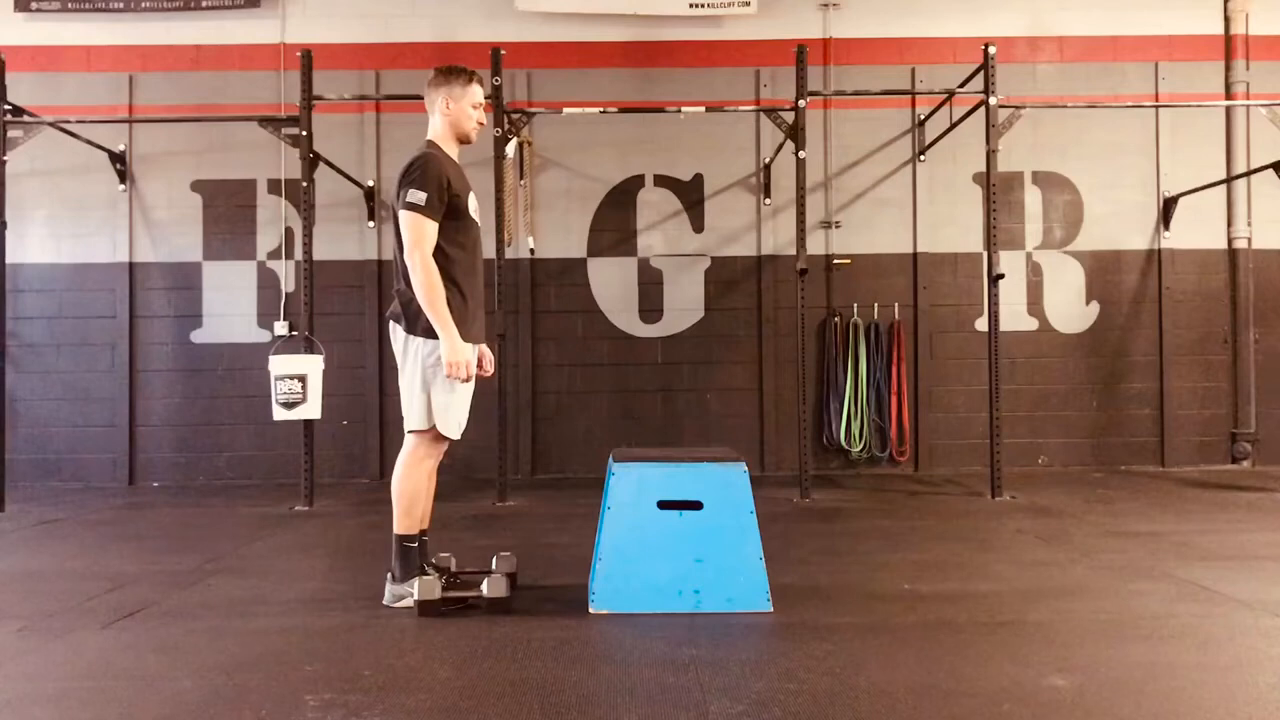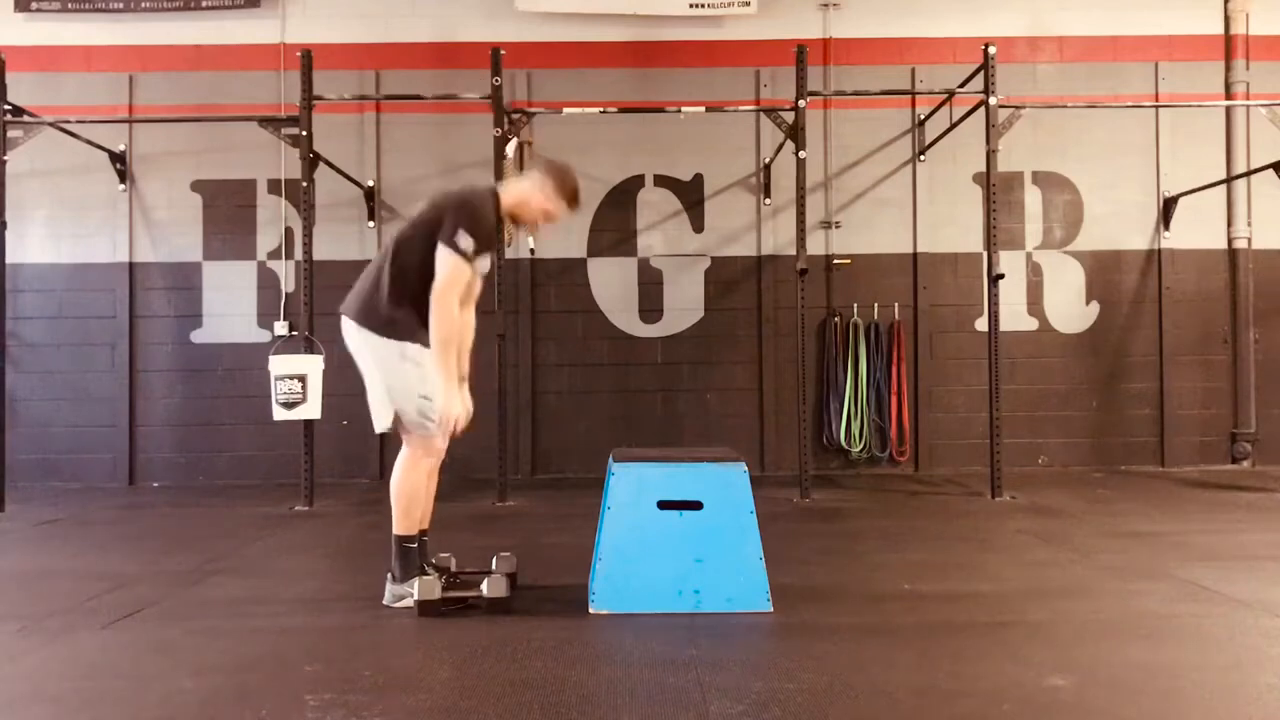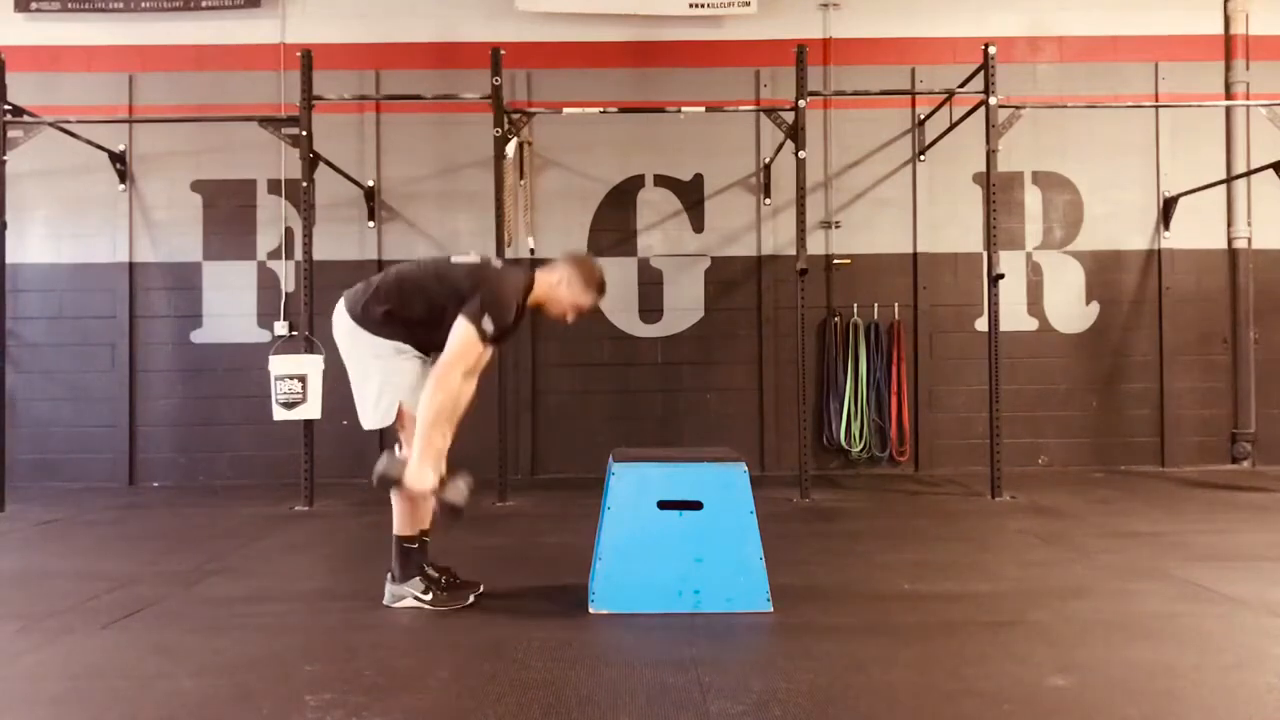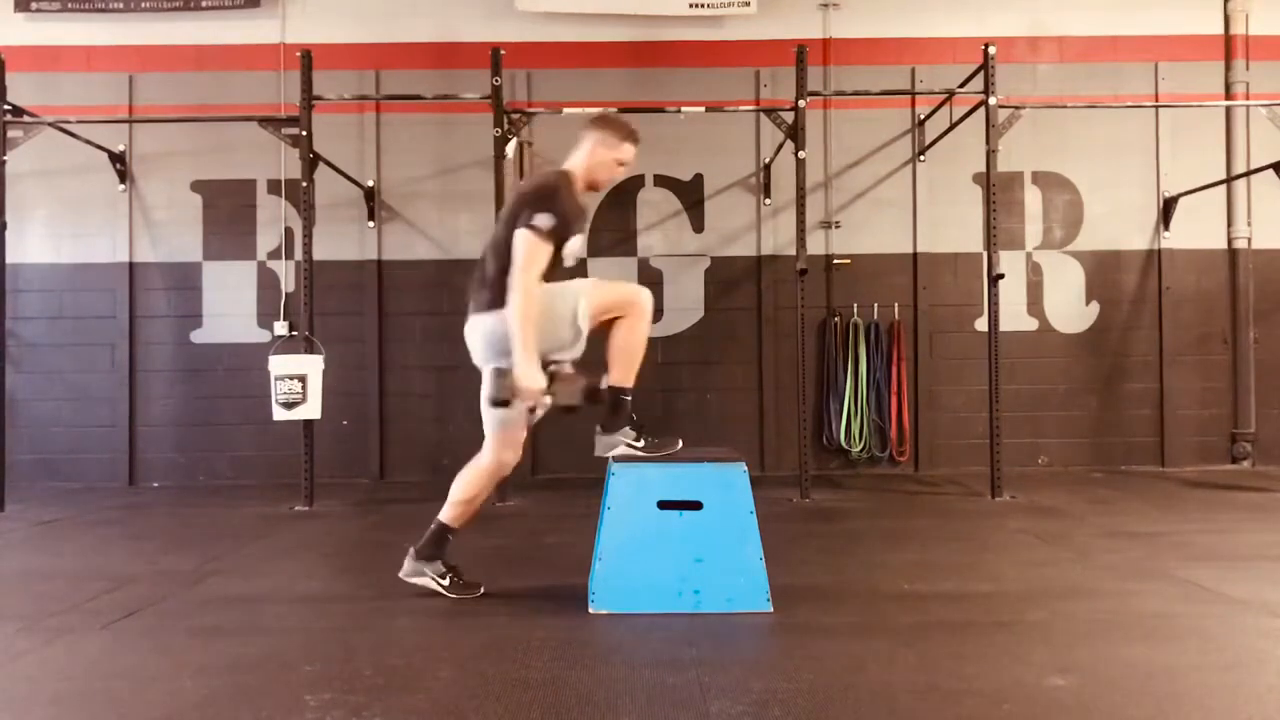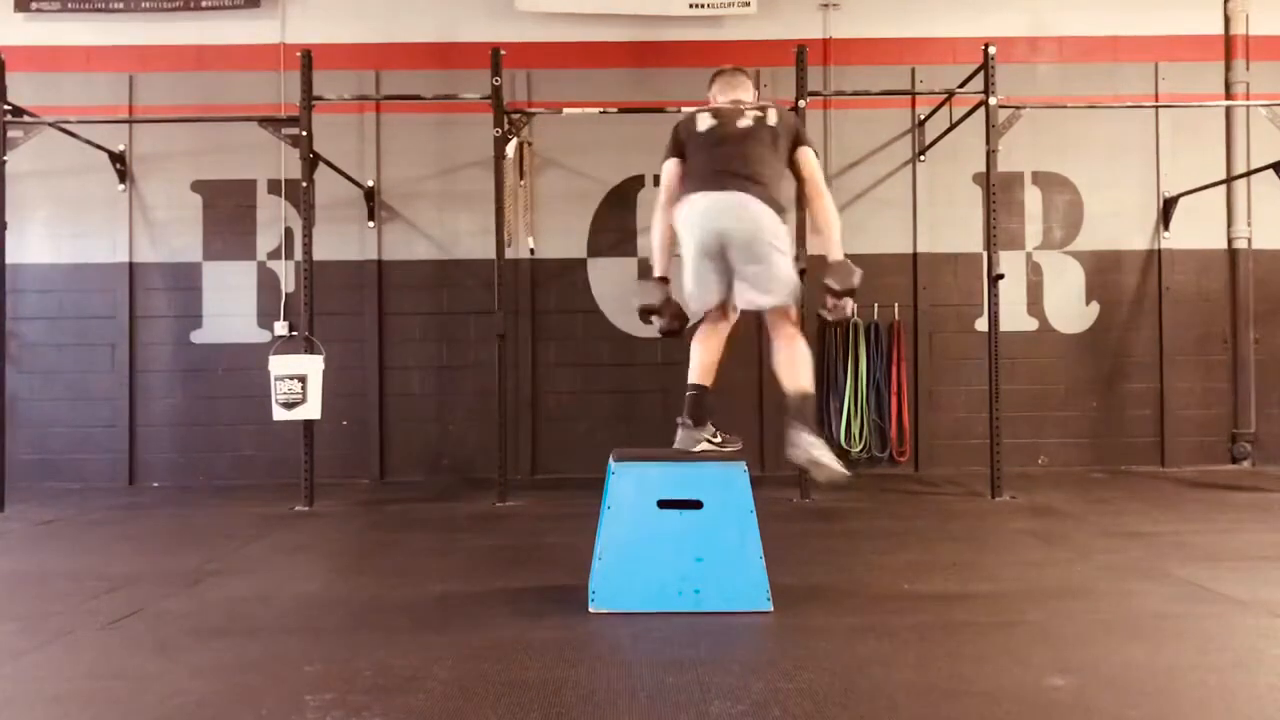
dt=1s
person 1, frame 1
left shoulder: (450, 172)
right shoulder: (427, 168)
right elbow: (419, 258)
left wrist: (474, 337)
right wrist: (450, 336)
left hip: (452, 333)
right hip: (433, 334)
left knee: (432, 445)
right knee: (424, 443)
left ankle: (418, 565)
right ankle: (404, 574)
person 1, frame 2
left shoulder: (487, 221)
right shoulder: (474, 213)
left elbow: (464, 307)
right elbow: (444, 301)
left wrist: (462, 384)
right wrist: (449, 387)
left hip: (397, 324)
right hip: (381, 324)
left knee: (431, 440)
right knee: (424, 441)
left ankle: (418, 564)
right ankle: (405, 576)
person 1, frame 3
left shoulder: (509, 297)
right shoulder: (499, 296)
left elbow: (467, 375)
right elbow: (447, 374)
left wrist: (438, 449)
right wrist: (421, 458)
left hip: (390, 326)
right hip: (372, 326)
left knee: (428, 438)
right knee: (420, 435)
left ankle: (417, 563)
right ankle: (406, 577)
person 1, frame 4
left shoulder: (566, 201)
right shoulder: (552, 197)
right elbow: (524, 281)
left wrist: (536, 358)
right wrist: (529, 363)
left hip: (505, 323)
right hip: (506, 320)
left knee: (502, 453)
right knee: (635, 300)
left ankle: (428, 556)
right ankle: (617, 427)
person 1, frame 5
left shoulder: (691, 122)
right shoulder: (781, 117)
left elbow: (665, 198)
right elbow: (817, 190)
left wrist: (658, 278)
right wrist: (836, 262)
left hip: (697, 208)
right hip: (754, 212)
left knee: (717, 317)
right knee: (784, 326)
left ankle: (694, 422)
right ankle: (803, 431)
